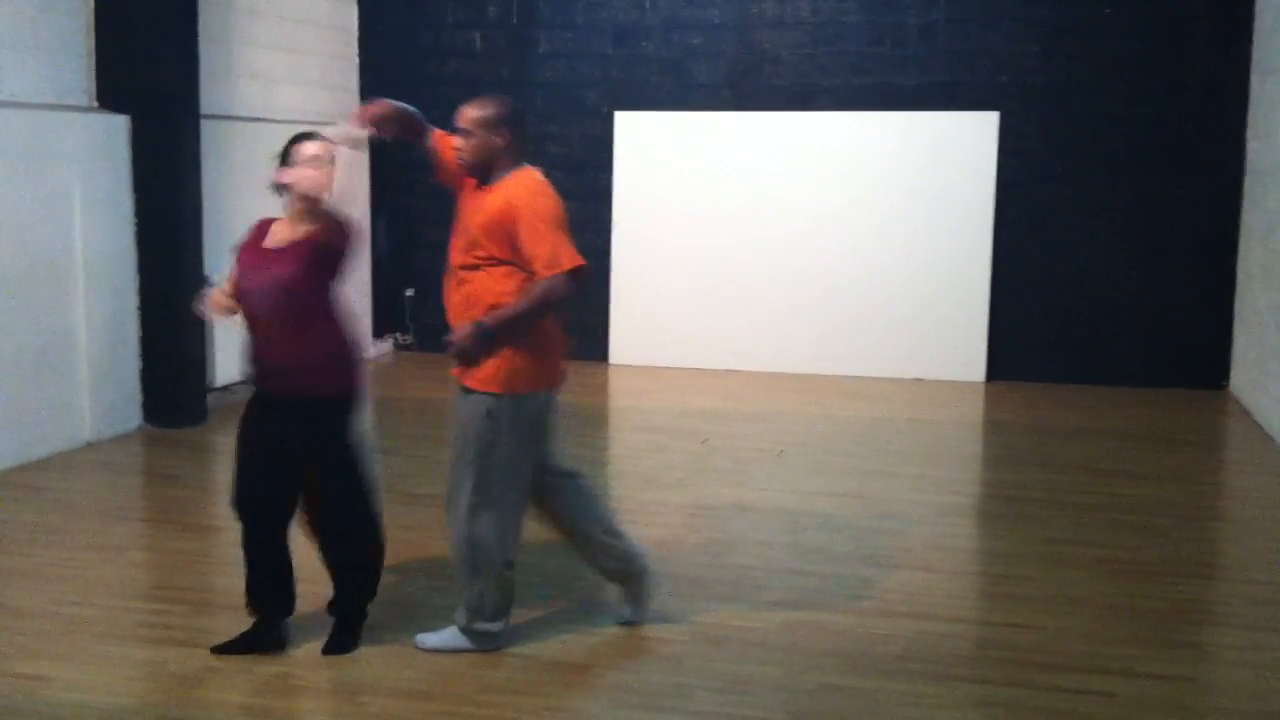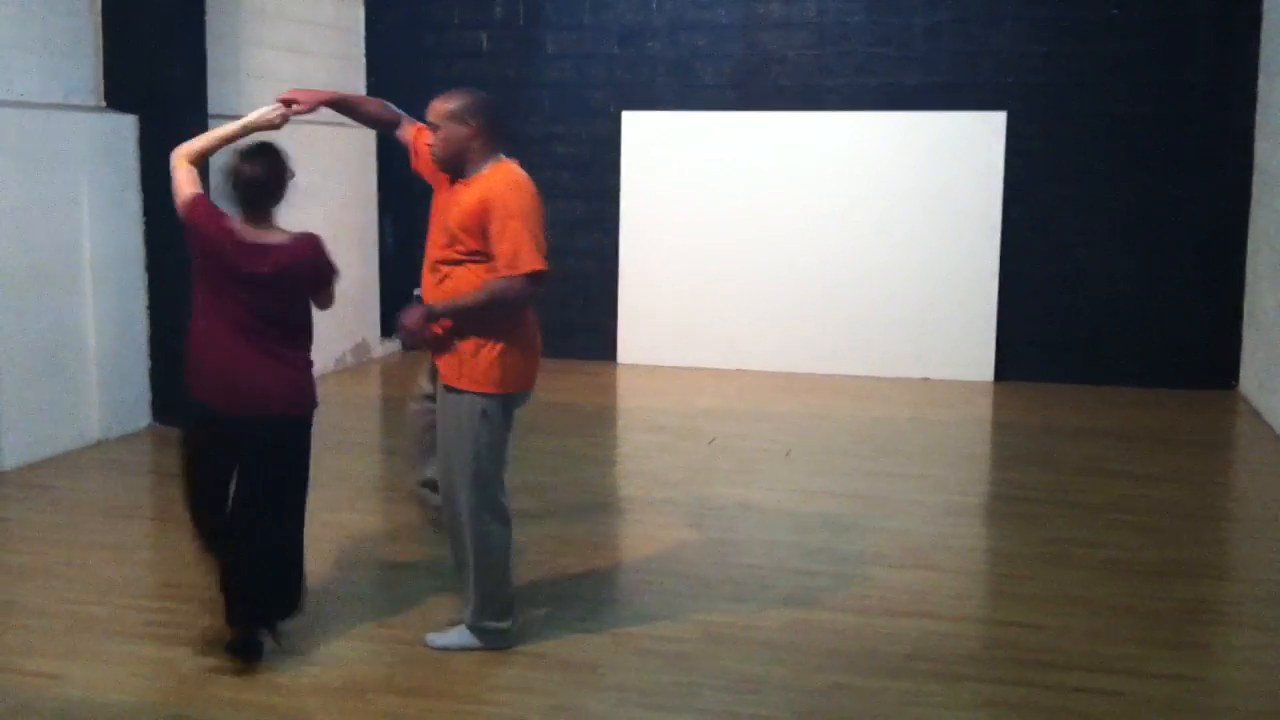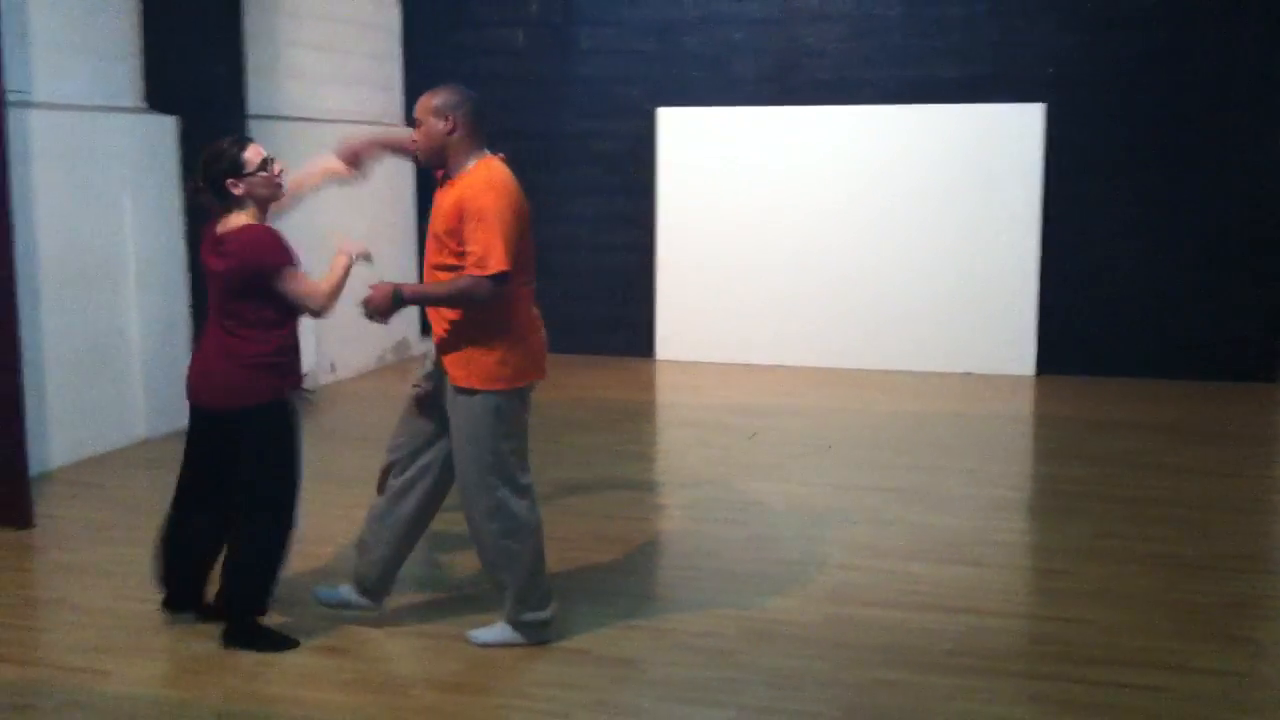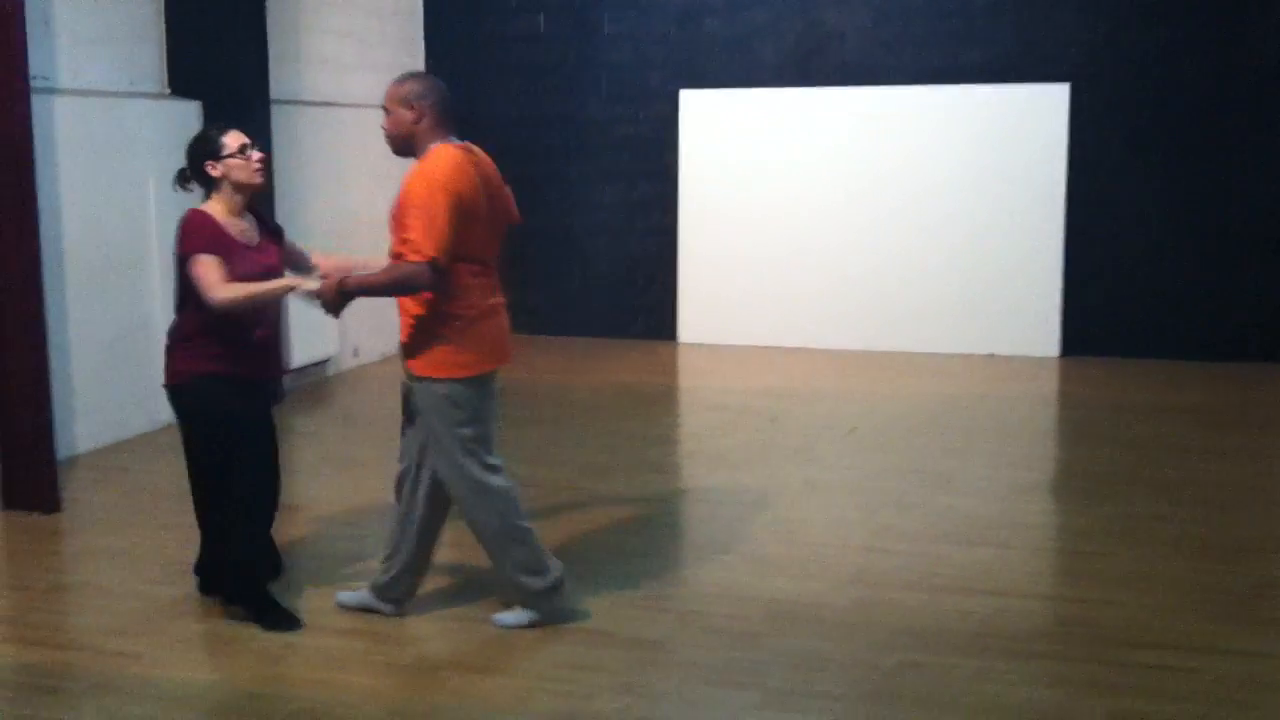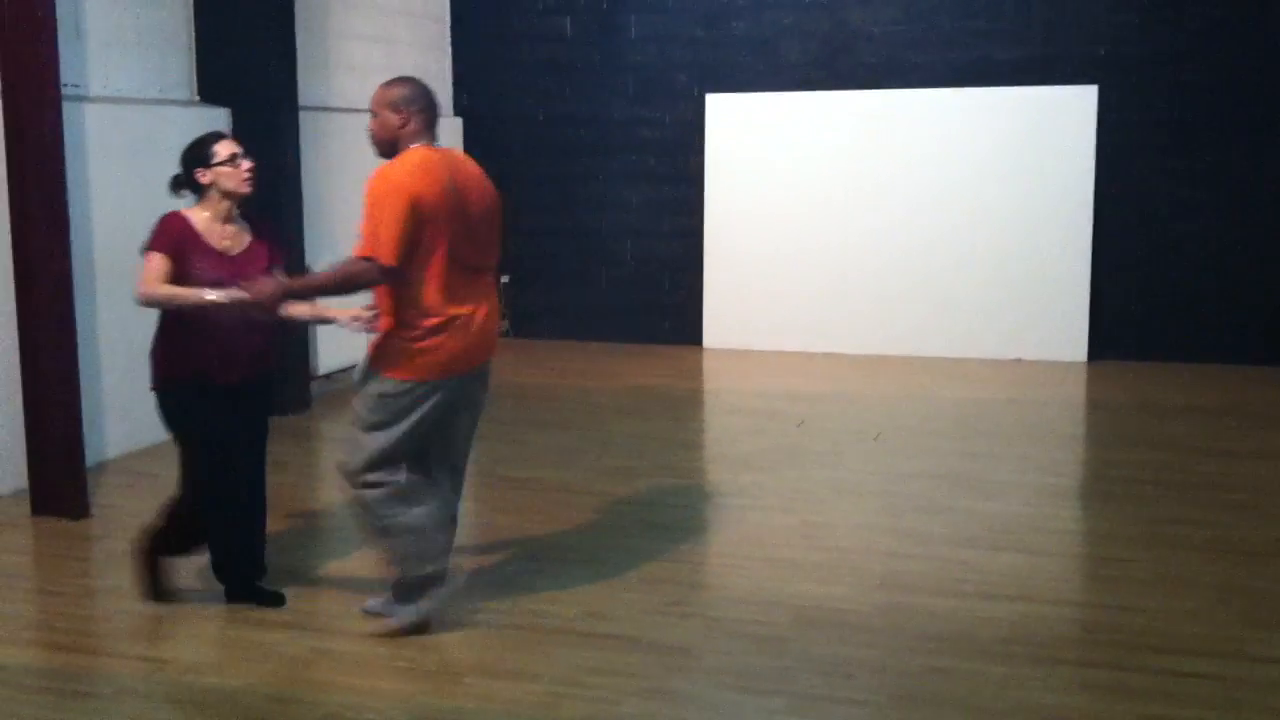
dt=0.2s
person 1, frame 1
left shoulder: (527, 193)
right shoulder: (474, 173)
left elbow: (560, 280)
right elbow: (419, 132)
left wrist: (482, 327)
right wrist: (389, 114)
left hip: (501, 369)
right hip: (503, 364)
left knee: (477, 498)
right knee: (543, 475)
left ankle: (482, 624)
right ankle: (625, 566)
person 1, frame 2
left shoulder: (506, 189)
right shoulder: (449, 169)
left elbow: (521, 283)
right elbow: (399, 121)
left wrist: (436, 310)
right wrist: (330, 98)
left hip: (484, 364)
right hip: (451, 356)
left knee: (471, 492)
right knee: (449, 479)
left ankle: (491, 624)
right ankle: (488, 594)
person 1, frame 3
left shoulder: (484, 188)
right shoulder: (462, 169)
left elbow: (487, 285)
right elbow: (428, 148)
left wrist: (401, 294)
right wrist: (381, 143)
left hip: (488, 363)
right hip: (457, 355)
left knee: (492, 492)
right knee: (410, 467)
left ankle: (529, 617)
right ankle: (368, 585)
person 1, frame 4
left shoulder: (429, 177)
right shoulder: (472, 161)
left elbow: (421, 273)
right elbow: (504, 223)
left wrist: (348, 287)
left hip: (449, 348)
right hip: (471, 337)
left knee: (471, 474)
right knee: (421, 468)
left ankle: (541, 587)
right ankle: (392, 586)
person 1, frame 5
left shoulder: (397, 178)
right shoulder: (473, 174)
left elbow: (372, 268)
left wrist: (288, 288)
left hip: (420, 353)
right hip: (474, 346)
left knee: (370, 467)
right knee: (439, 472)
left ankle: (423, 579)
right ankle: (416, 587)
person 2, frame 1
left shoulder: (326, 235)
right shoulder: (261, 233)
left elbow: (329, 209)
right elbow: (239, 293)
right wrist: (221, 298)
left hip: (319, 393)
right hip: (278, 390)
left knee: (335, 509)
right knee: (259, 506)
left ankle: (351, 604)
right ankle: (270, 618)
person 2, frame 2
left shoulder: (206, 231)
right shoulder: (305, 251)
left elbow: (182, 157)
right elbow: (324, 299)
left wrist: (253, 122)
left hip: (214, 397)
right hip: (285, 401)
left knee: (209, 499)
right knee: (272, 511)
left ankle: (246, 611)
right ankle: (255, 614)
person 2, frame 3
left shoulder: (225, 229)
right shoulder: (258, 240)
left elbow: (271, 197)
right elbow: (318, 302)
left wrist: (323, 168)
right wrist: (345, 257)
left hip: (213, 388)
right hip: (254, 393)
left knee: (203, 493)
right knee: (264, 503)
left ankle: (183, 592)
right ankle: (241, 618)
person 2, frame 4
left shoulder: (257, 223)
right shoulder: (199, 224)
left elbow: (308, 265)
right elbow: (218, 295)
left wrist: (349, 265)
right wrist: (291, 281)
left hip: (252, 372)
right hip: (204, 373)
left knee: (249, 476)
right knee: (244, 476)
left ankle: (221, 574)
right ankle: (247, 585)
person 2, frame 5
left shoulder: (256, 236)
right shoulder: (175, 229)
left elbow: (283, 304)
right elbow: (149, 292)
left wrist: (337, 313)
right wrist: (214, 296)
left hip: (247, 379)
right hip: (188, 381)
left knee: (246, 480)
right knee: (214, 481)
left ankle: (241, 578)
right ankle: (161, 547)
